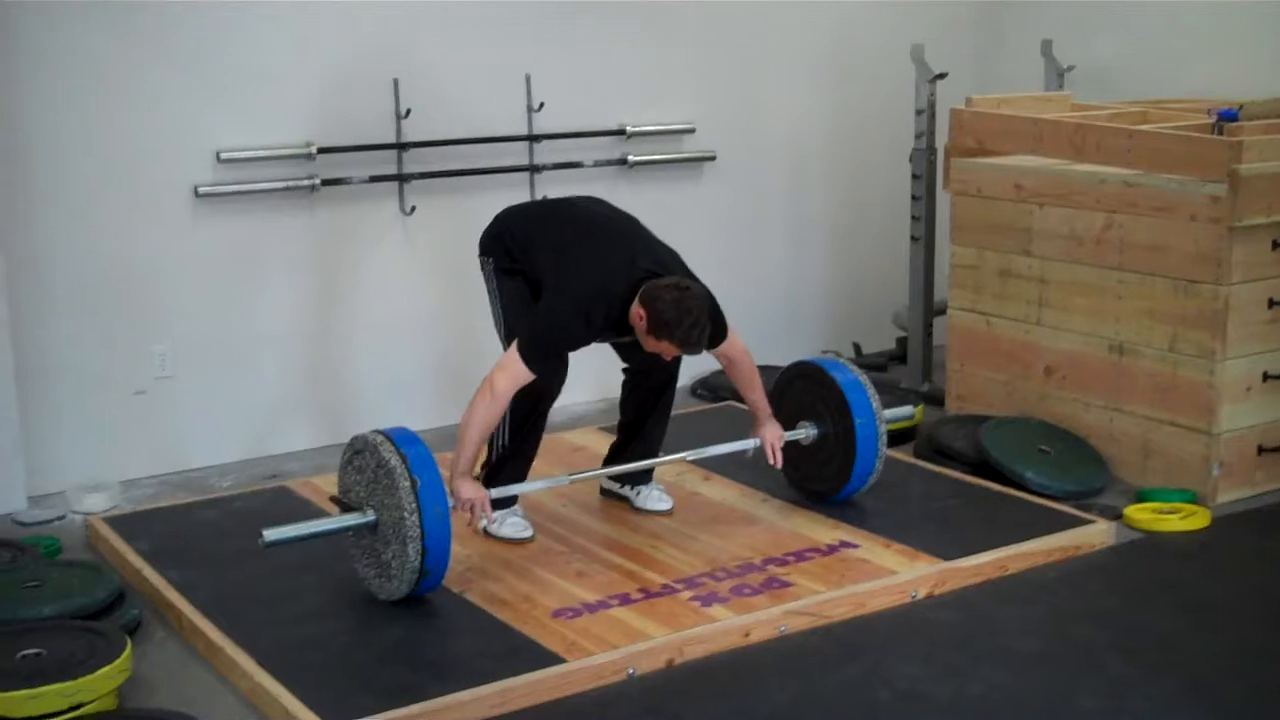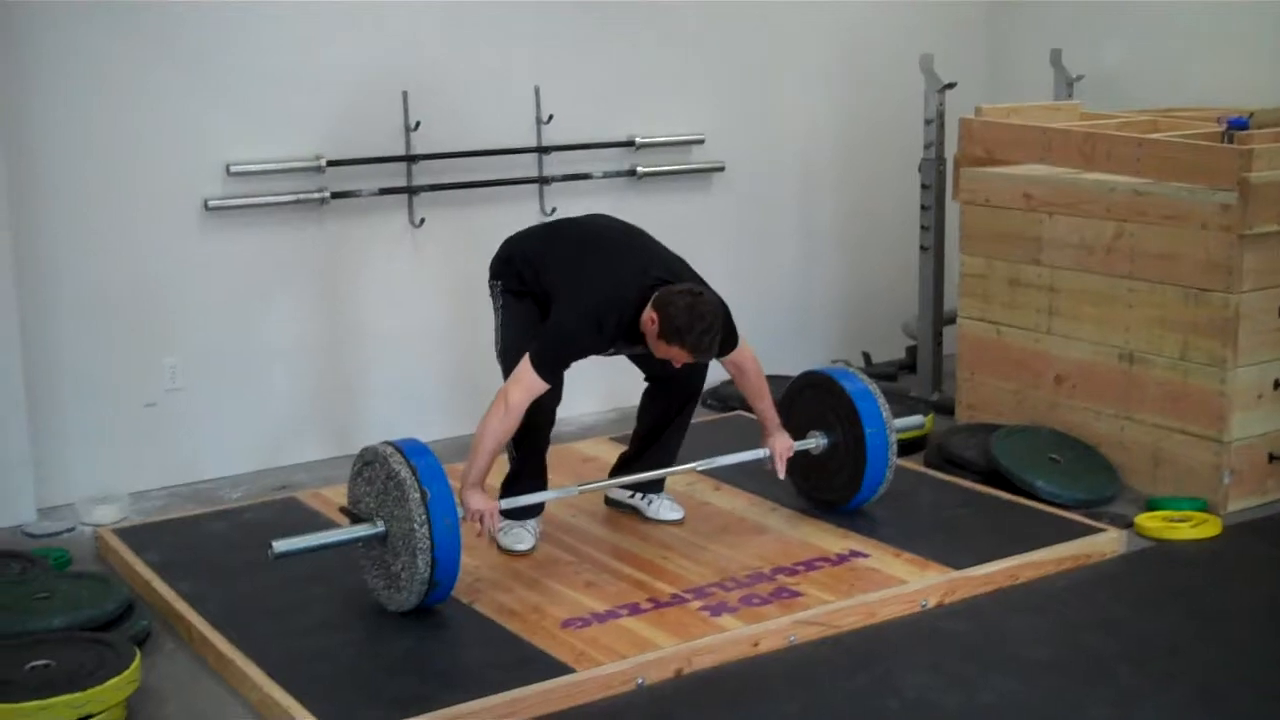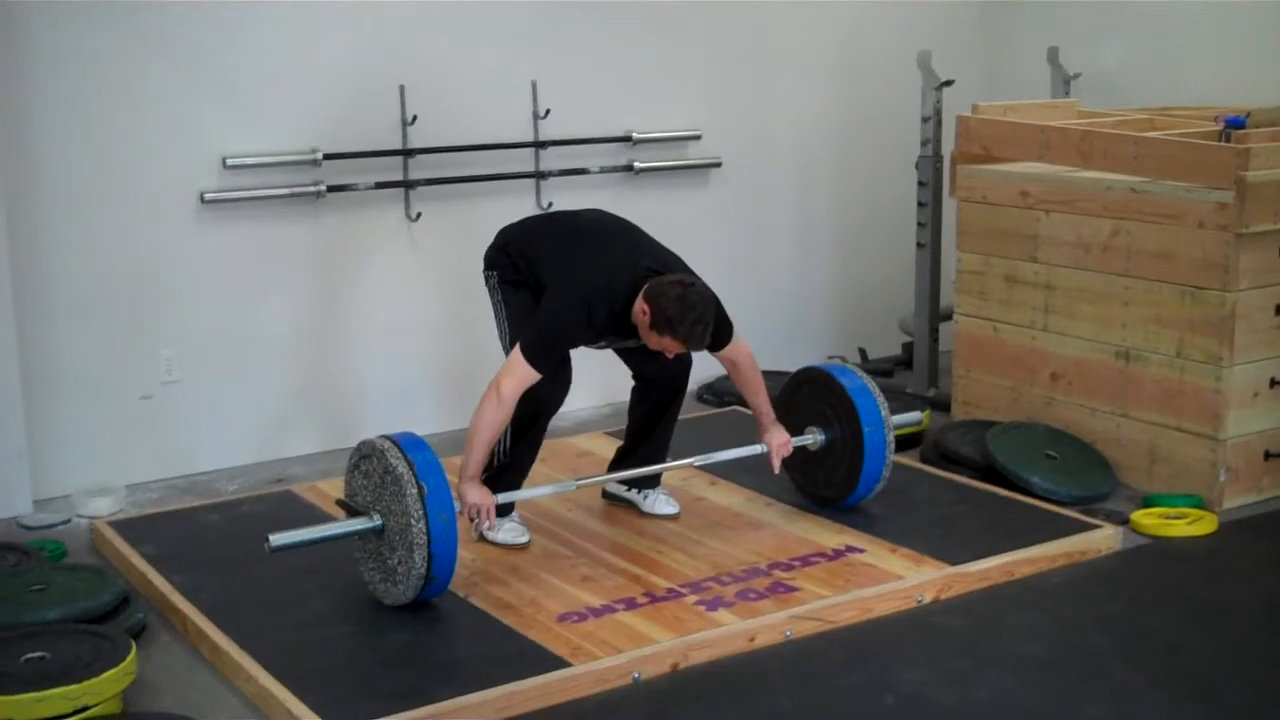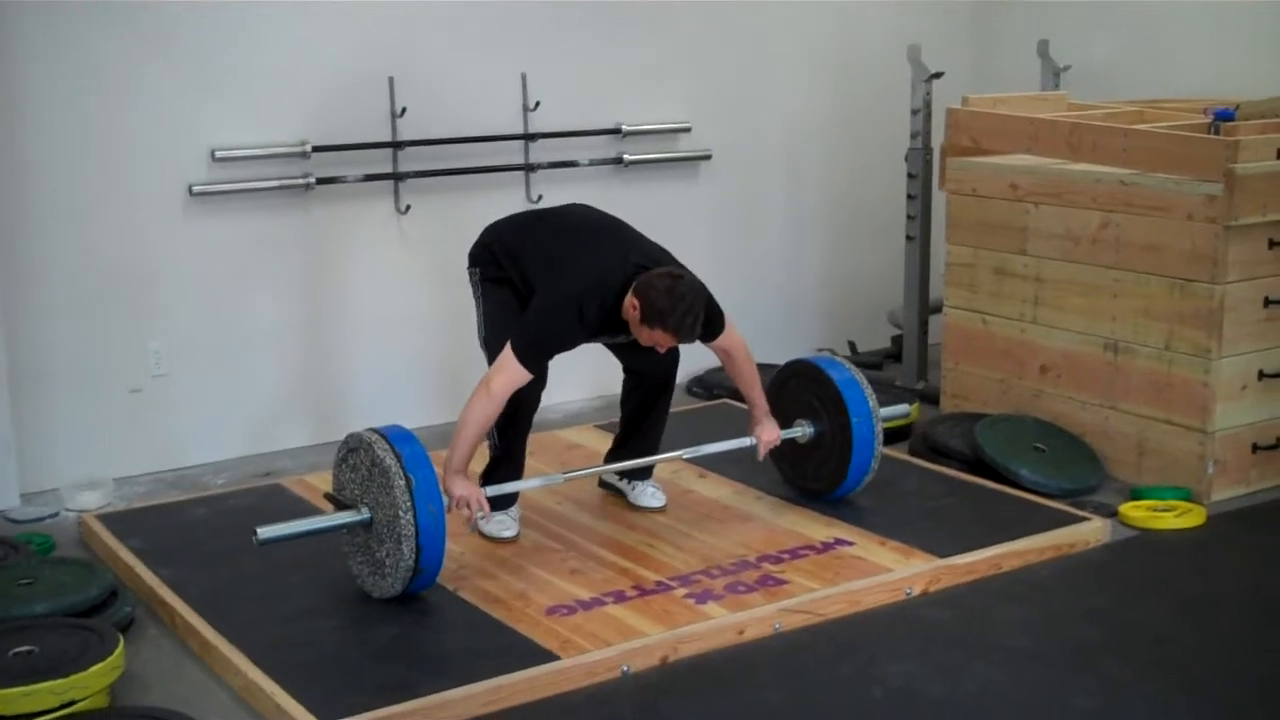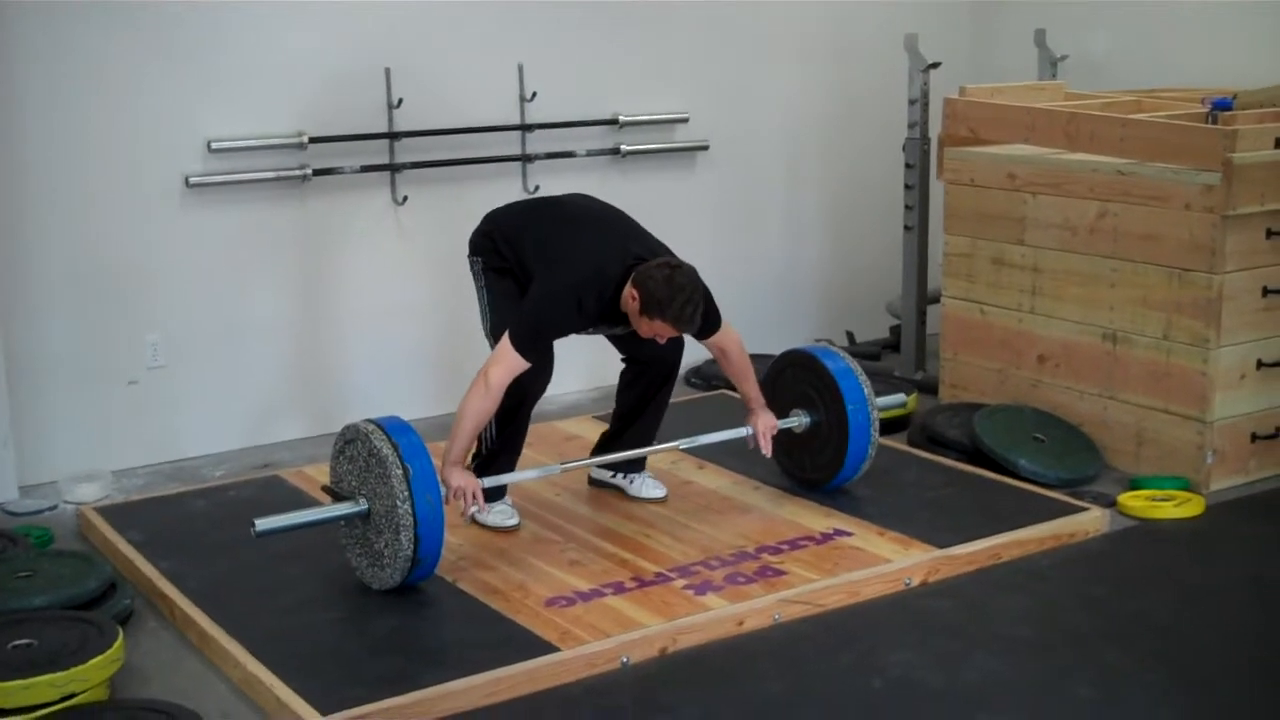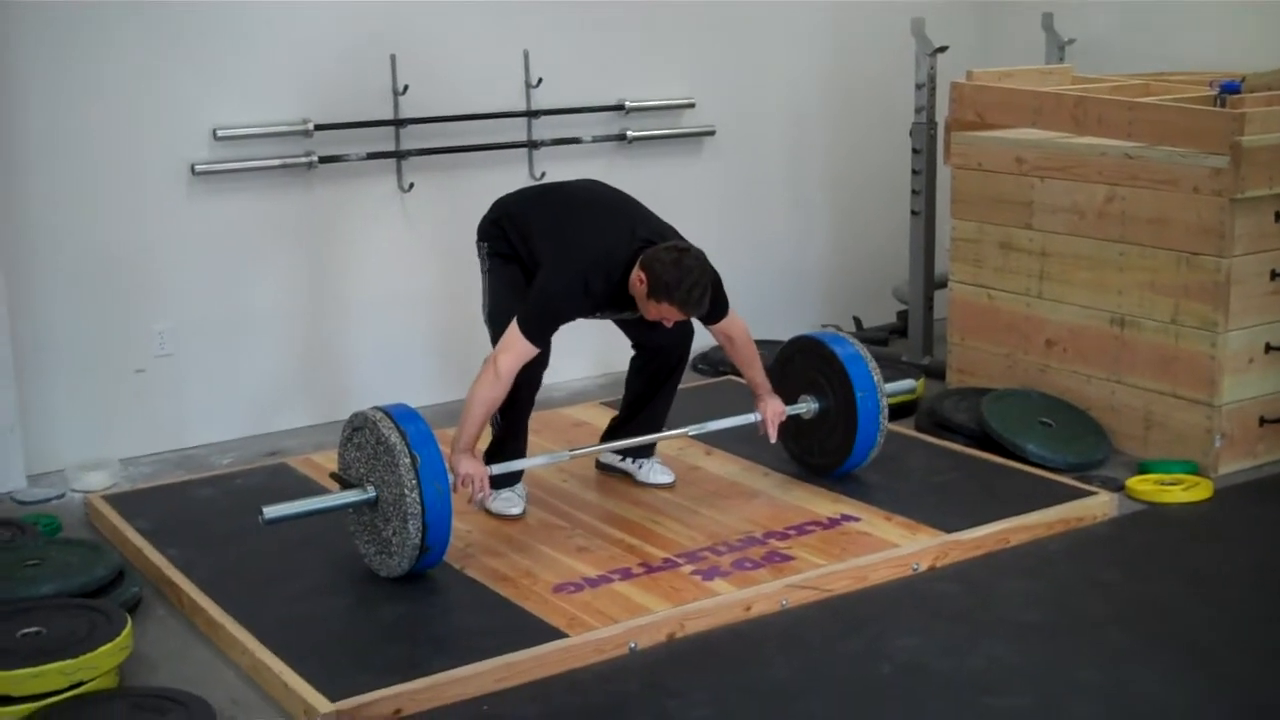
dt=0.3s
person 1, frame 1
left shoulder: (685, 299)
right shoulder: (581, 307)
left elbow: (733, 352)
right elbow: (499, 385)
left wrist: (764, 419)
right wrist: (461, 477)
right hip: (510, 252)
left knee: (656, 366)
right knee: (544, 373)
left ankle: (627, 475)
right ankle: (497, 496)
person 1, frame 2
left shoulder: (697, 308)
right shoulder: (591, 317)
left elbow: (741, 361)
right elbow: (513, 398)
left wrist: (772, 429)
right wrist: (472, 488)
right hip: (521, 278)
left knee: (689, 374)
right knee: (538, 394)
left ankle: (635, 483)
right ankle: (519, 510)
person 1, frame 3
left shoulder: (690, 301)
right shoulder: (582, 306)
left elbow: (736, 356)
right elbow: (506, 388)
left wrist: (768, 424)
right wrist: (470, 481)
right hip: (515, 268)
left knee: (670, 371)
right knee: (545, 382)
left ankle: (631, 478)
right ankle: (495, 506)
person 1, frame 4
left shoulder: (679, 294)
right shoulder: (574, 305)
left elbow: (731, 347)
right elbow: (496, 386)
left wrist: (761, 416)
right wrist: (455, 474)
right hip: (500, 265)
left knee: (657, 365)
right knee: (523, 381)
left ankle: (629, 470)
right ankle: (496, 497)
person 1, frame 5
left shoulder: (676, 288)
right shoulder: (571, 294)
left elbow: (726, 345)
right elbow: (495, 376)
left wrist: (757, 408)
right wrist: (453, 466)
right hip: (501, 253)
left knee: (662, 355)
right knee: (529, 370)
left ankle: (618, 462)
right ankle: (487, 486)
person 1, frame 6
left shoulder: (685, 271)
right shoulder: (579, 279)
left elbow: (731, 331)
right elbow: (503, 363)
left wrist: (763, 394)
right wrist: (462, 454)
left knee: (673, 340)
right knee: (525, 359)
left ankle: (627, 448)
right ankle: (501, 476)
